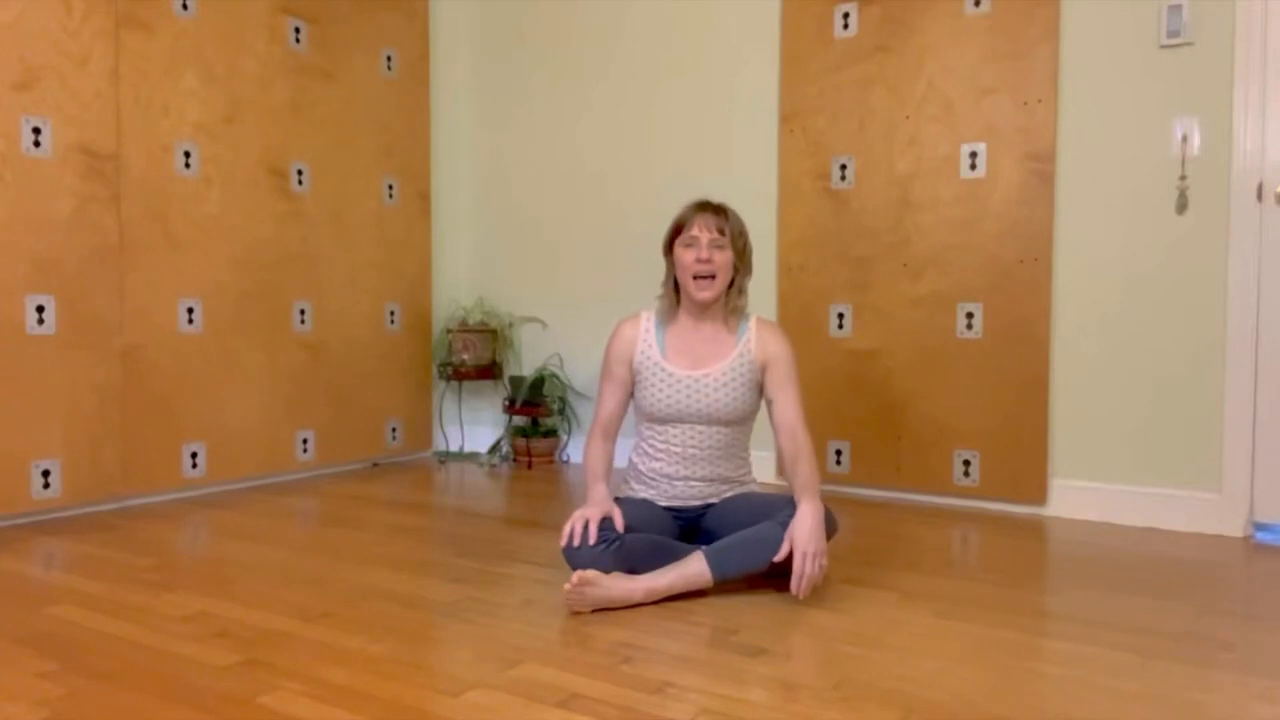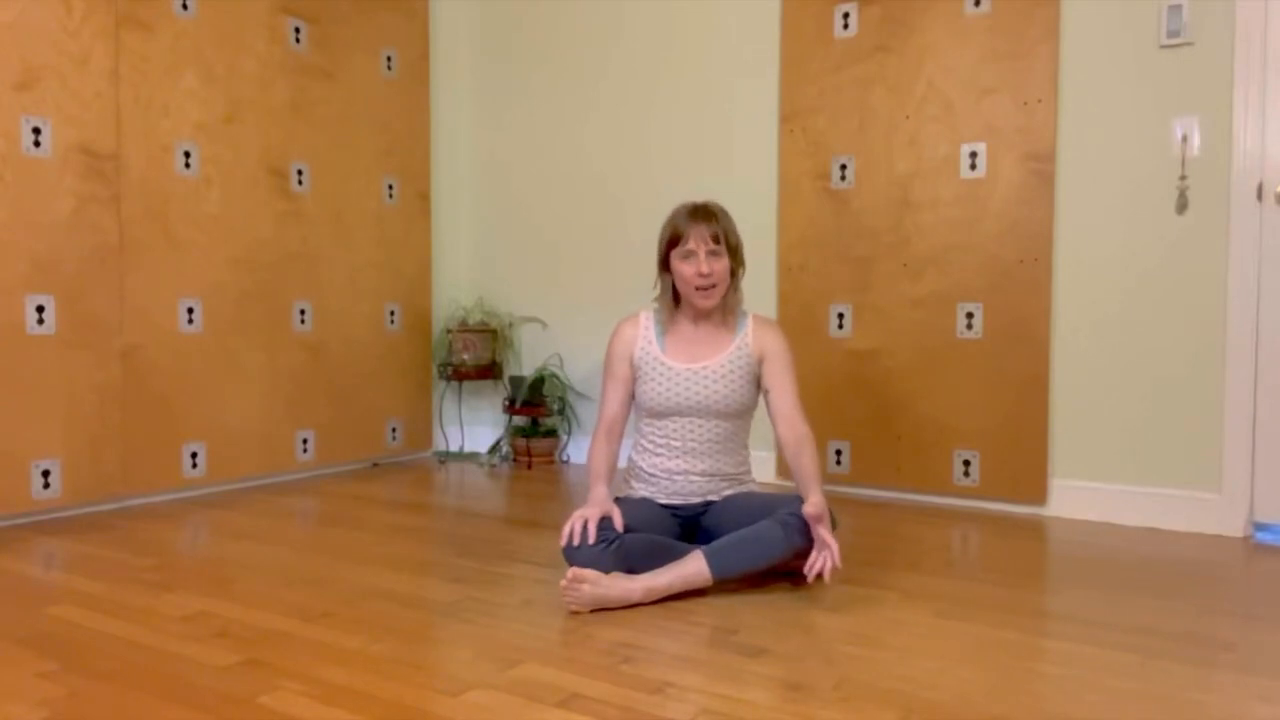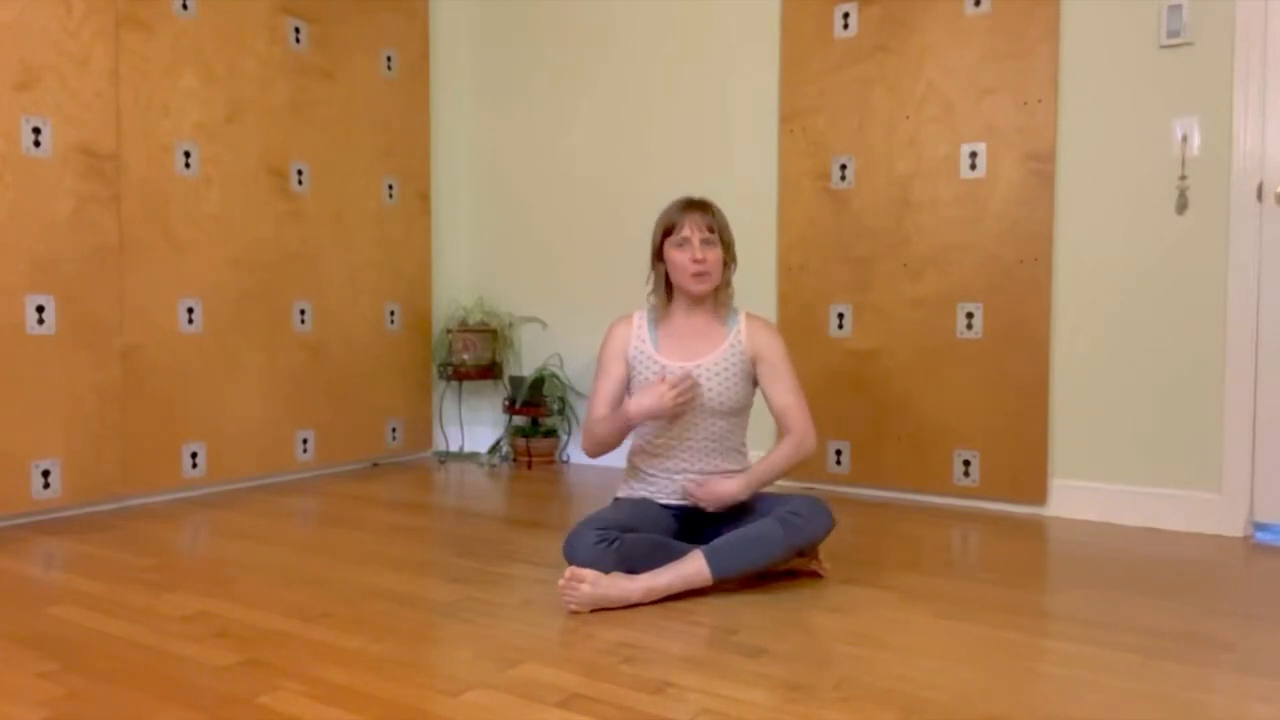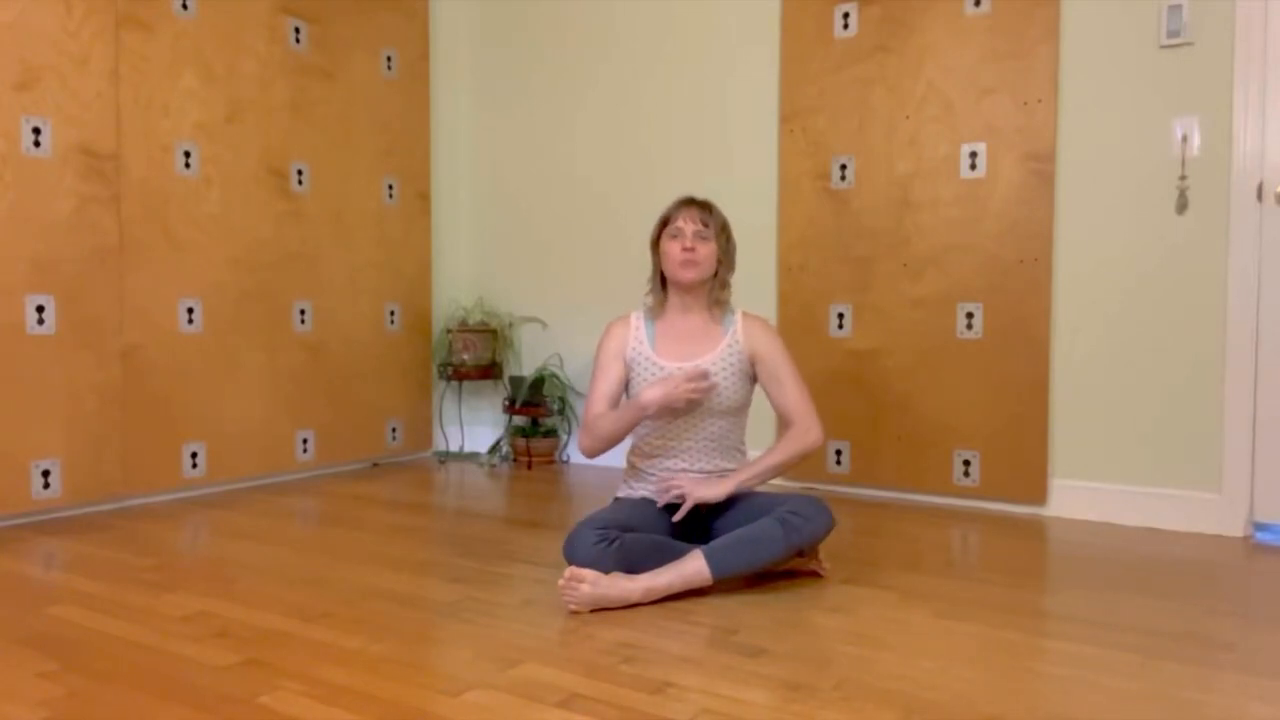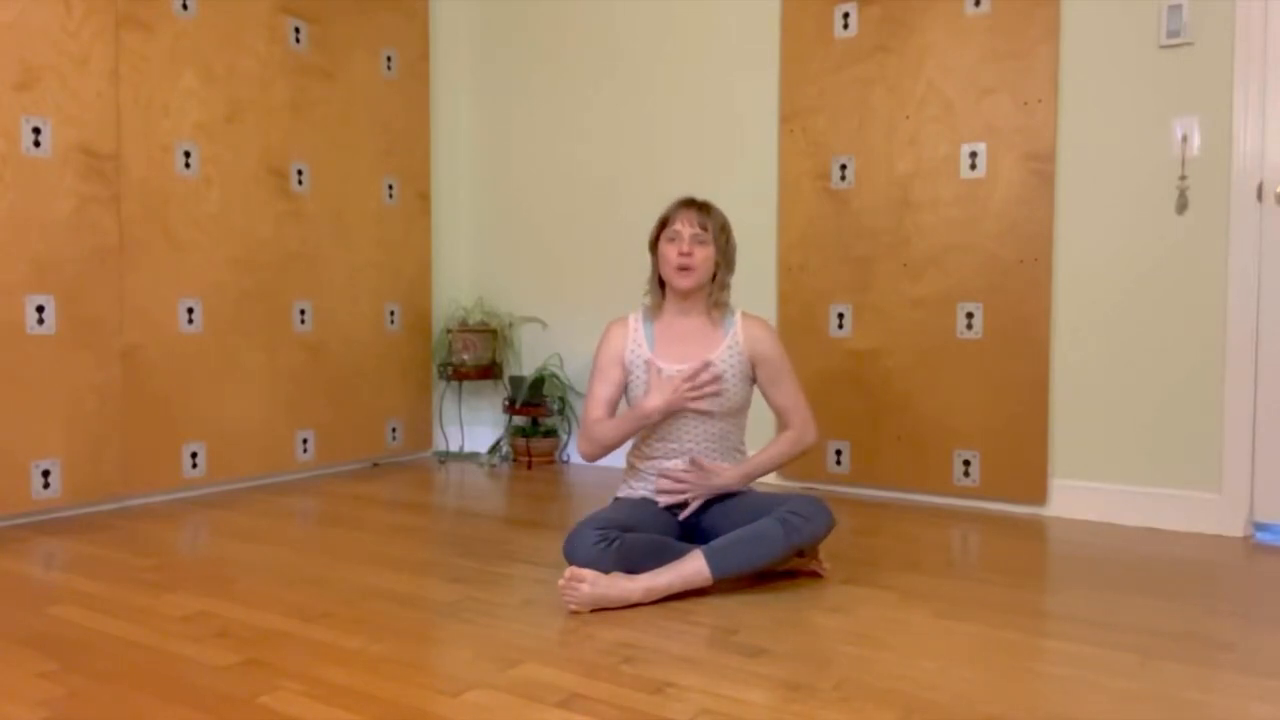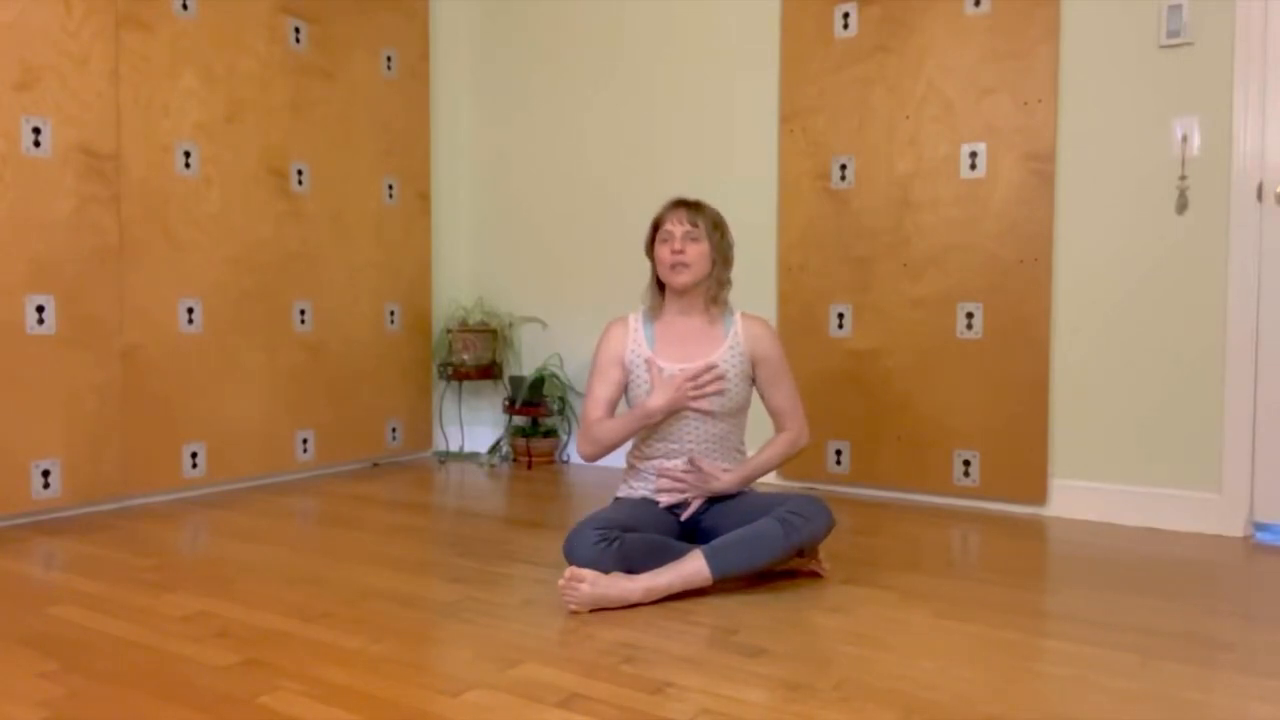
dt=0.7s
person 1, frame 1
left shoulder: (766, 341)
right shoulder: (632, 335)
left elbow: (793, 436)
right elbow: (602, 431)
left wrist: (808, 507)
right wrist: (597, 492)
left hip: (727, 505)
right hip: (650, 505)
left knee: (819, 520)
right knee: (582, 546)
left ankle: (638, 588)
right ankle: (751, 562)
person 1, frame 2
left shoulder: (762, 338)
right shoulder: (632, 334)
left elbow: (793, 429)
right elbow: (608, 429)
left wrist: (815, 499)
right wrist: (598, 492)
left hip: (727, 503)
right hip: (651, 503)
left knee: (806, 524)
right knee: (583, 546)
left ankle: (636, 588)
right ankle: (757, 560)
person 1, frame 3
left shoulder: (756, 335)
right shoulder: (627, 333)
left elbow: (801, 437)
right elbow: (592, 442)
left wrist: (740, 487)
right wrist: (634, 412)
left hip: (724, 505)
right hip: (649, 504)
left knee: (814, 515)
right knee: (583, 547)
left ankle: (636, 587)
right ankle: (766, 558)
person 1, frame 4
left shoulder: (752, 333)
right shoulder: (624, 333)
left elbow: (807, 431)
right elbow: (589, 441)
left wrist: (726, 485)
right wrist: (647, 402)
left hip: (724, 503)
right hip: (649, 501)
left knee: (814, 515)
right knee: (583, 546)
left ankle: (636, 588)
right ankle: (763, 558)
person 1, frame 5
left shoulder: (752, 335)
right shoulder: (622, 335)
left elbow: (801, 430)
right elbow: (589, 445)
left wrist: (733, 477)
right wrist: (652, 408)
left hip: (725, 501)
right hip: (649, 502)
left knee: (814, 514)
right knee: (583, 546)
left ankle: (636, 587)
right ankle: (765, 558)
person 1, frame 6
left shoulder: (752, 335)
right shoulder: (622, 335)
left elbow: (794, 431)
right elbow: (589, 444)
left wrist: (732, 480)
right wrist: (656, 406)
left hip: (724, 502)
right hip: (648, 502)
left knee: (813, 515)
right knee: (583, 545)
left ankle: (636, 587)
right ankle: (761, 558)
